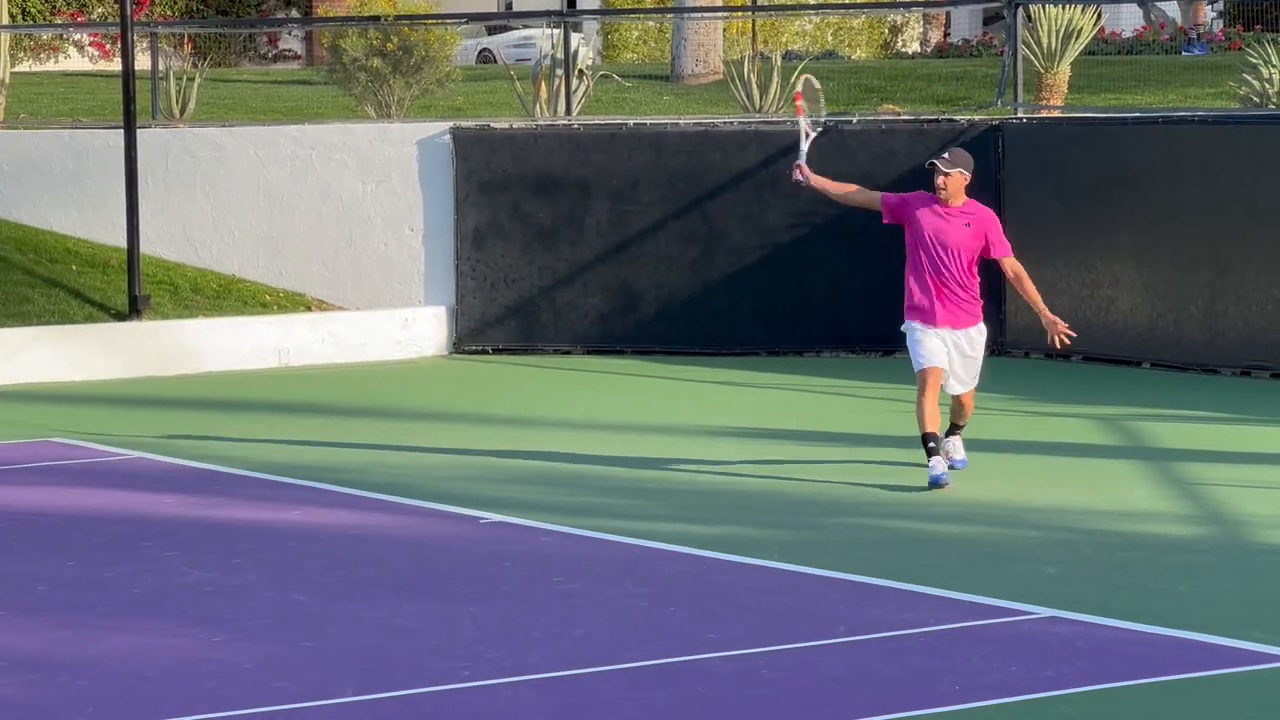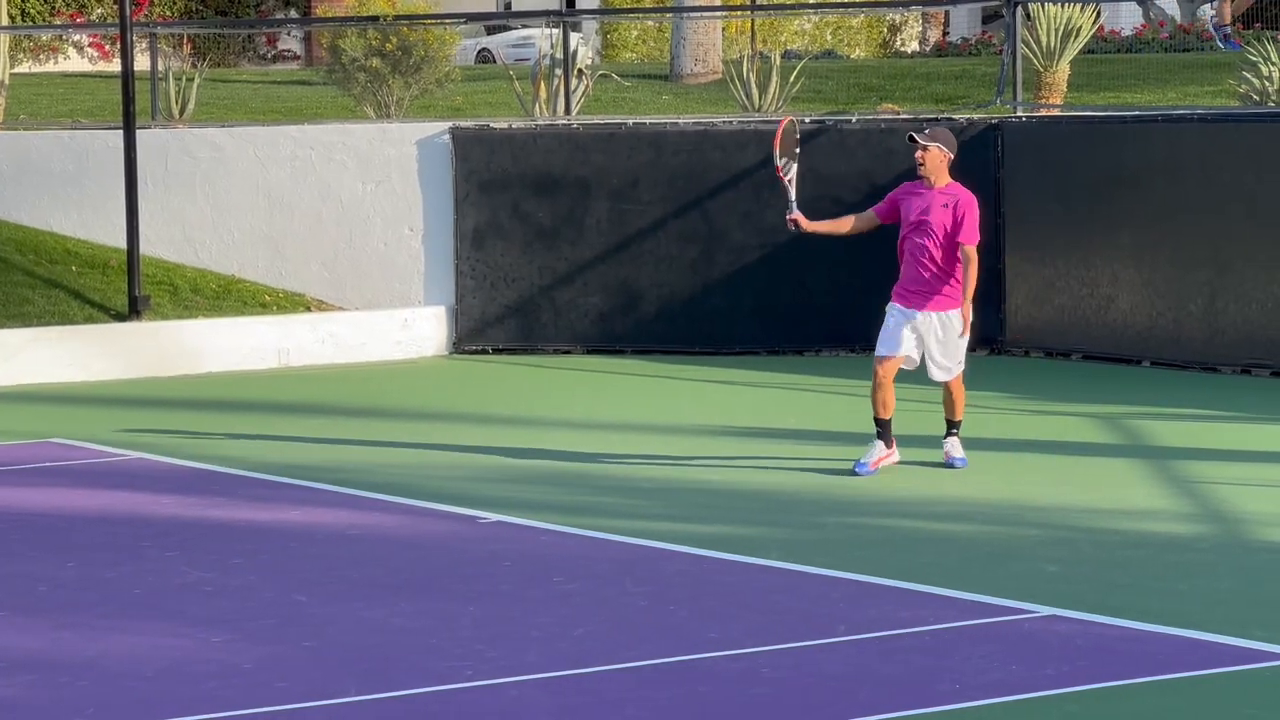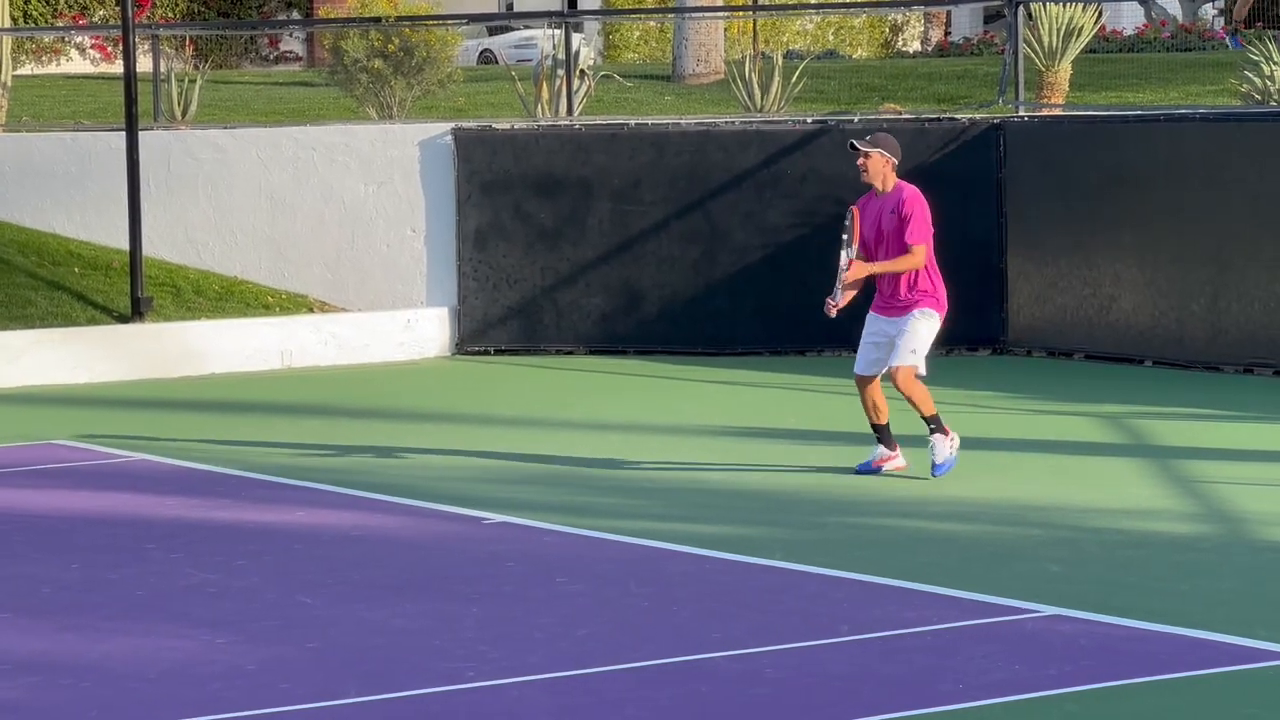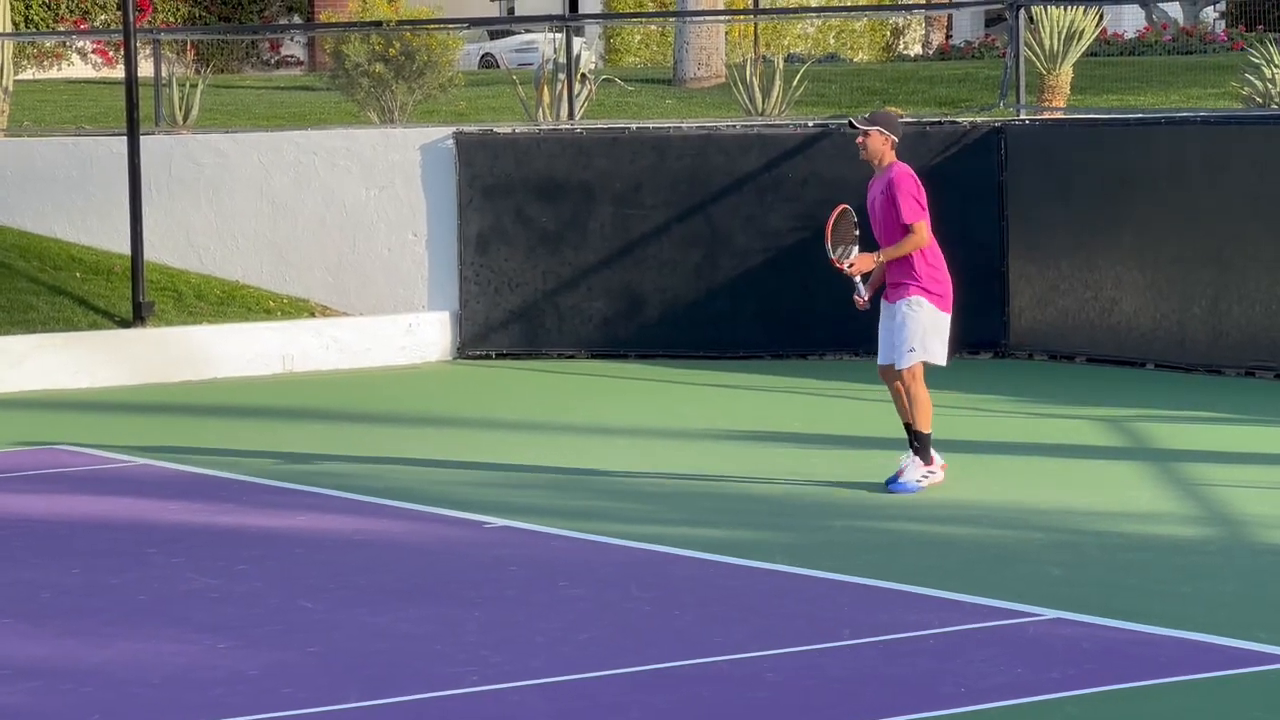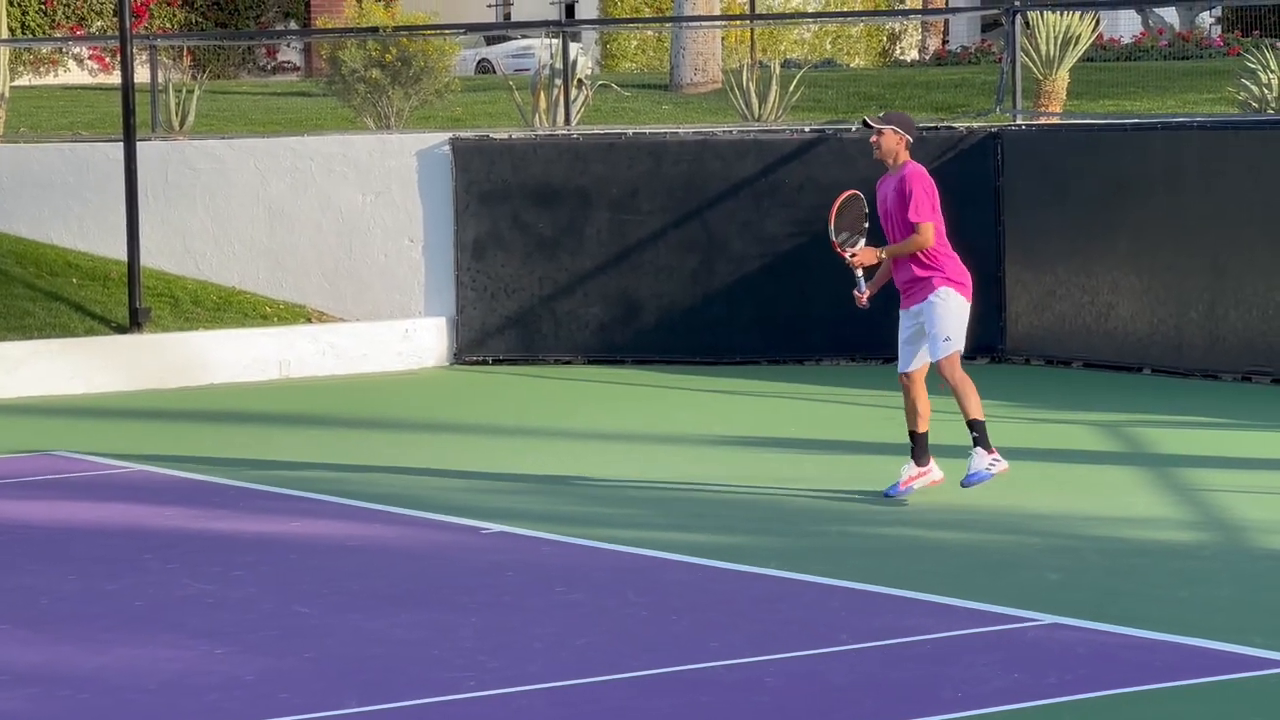
dt=0.4s
person 1, frame 1
left shoulder: (983, 218)
right shoulder: (915, 203)
left elbow: (1014, 270)
right elbow: (863, 196)
left wrist: (1045, 314)
right wrist: (815, 181)
left hip: (966, 322)
right hip: (922, 321)
left knee: (963, 397)
right knee: (929, 382)
left ankle: (952, 437)
right ankle: (935, 461)
person 1, frame 2
left shoulder: (963, 200)
right shoulder: (906, 193)
left elbow: (969, 257)
right elbow: (860, 221)
left wrist: (967, 304)
right wrist: (810, 225)
left hip: (947, 307)
right hip: (905, 303)
left knee: (951, 380)
right knee: (882, 373)
left ankle: (952, 439)
right ankle: (885, 446)
person 1, frame 3
left shoulder: (910, 199)
right shoulder: (863, 206)
left elbow: (918, 258)
left wrist: (871, 268)
right wrist: (842, 296)
left hip: (922, 305)
right hip: (884, 309)
left knee: (902, 376)
right knee: (865, 380)
left ankle: (941, 434)
right ankle: (888, 450)
person 1, frame 4
left shoulder: (900, 178)
right shoulder: (875, 184)
left elbow: (921, 237)
left wrist: (874, 259)
right wrist: (869, 286)
left hip: (921, 291)
right hip: (897, 291)
left knee: (909, 374)
right knee: (889, 373)
left ankle: (926, 463)
right ankle: (921, 453)
person 1, frame 5
left shoulder: (913, 177)
right shoulder: (884, 184)
left elbow: (925, 238)
left wrist: (877, 253)
right wrist: (872, 286)
left hip: (942, 286)
right hip: (912, 293)
left knee: (949, 366)
right knee: (910, 378)
left ankle: (985, 452)
right ankle: (921, 465)
